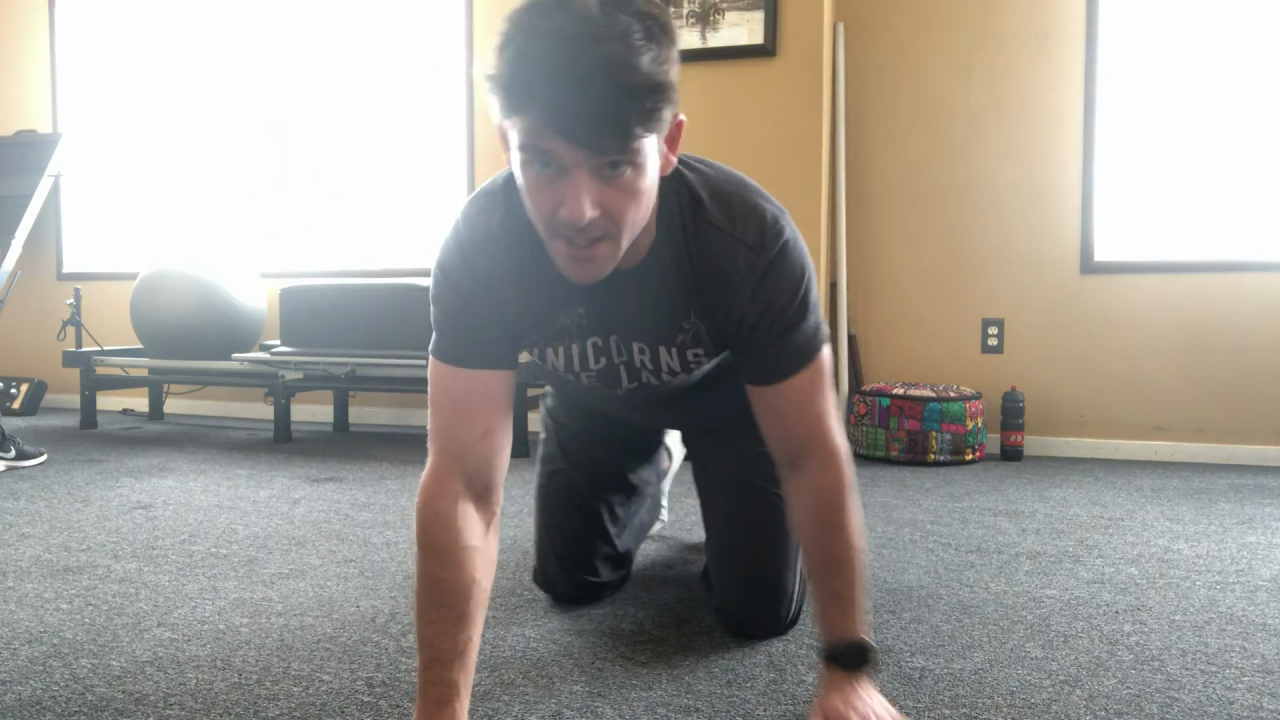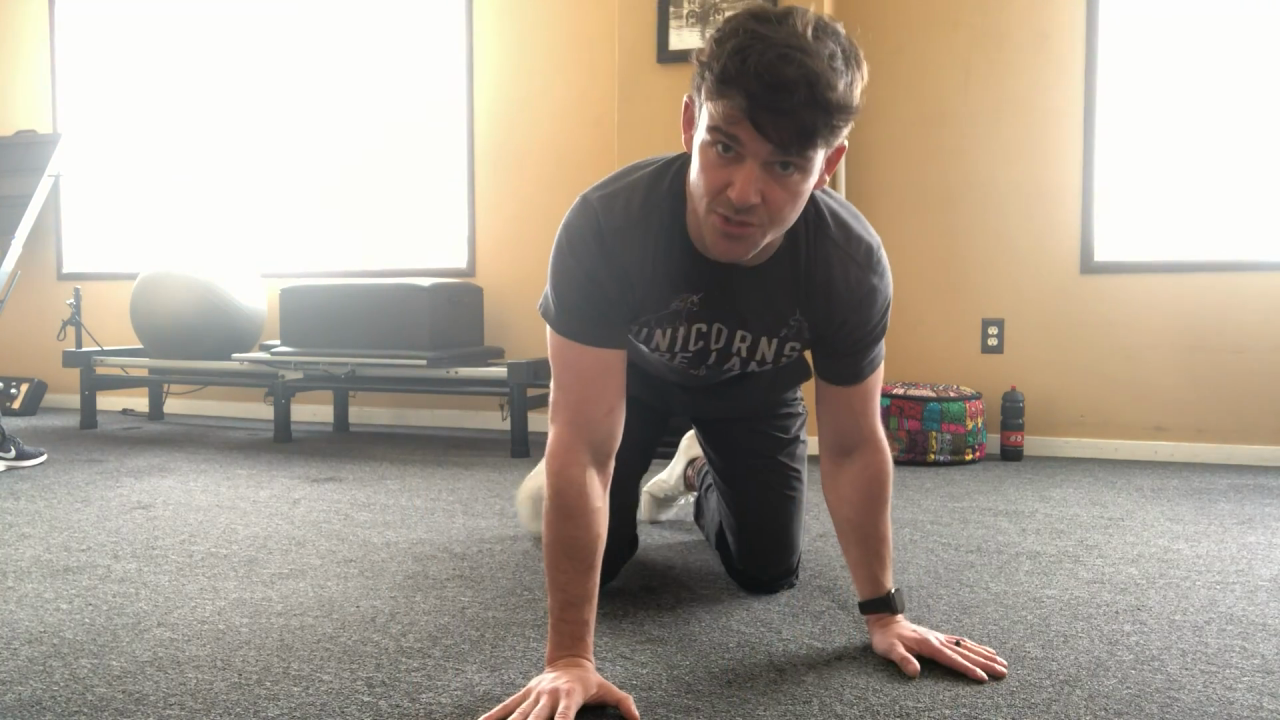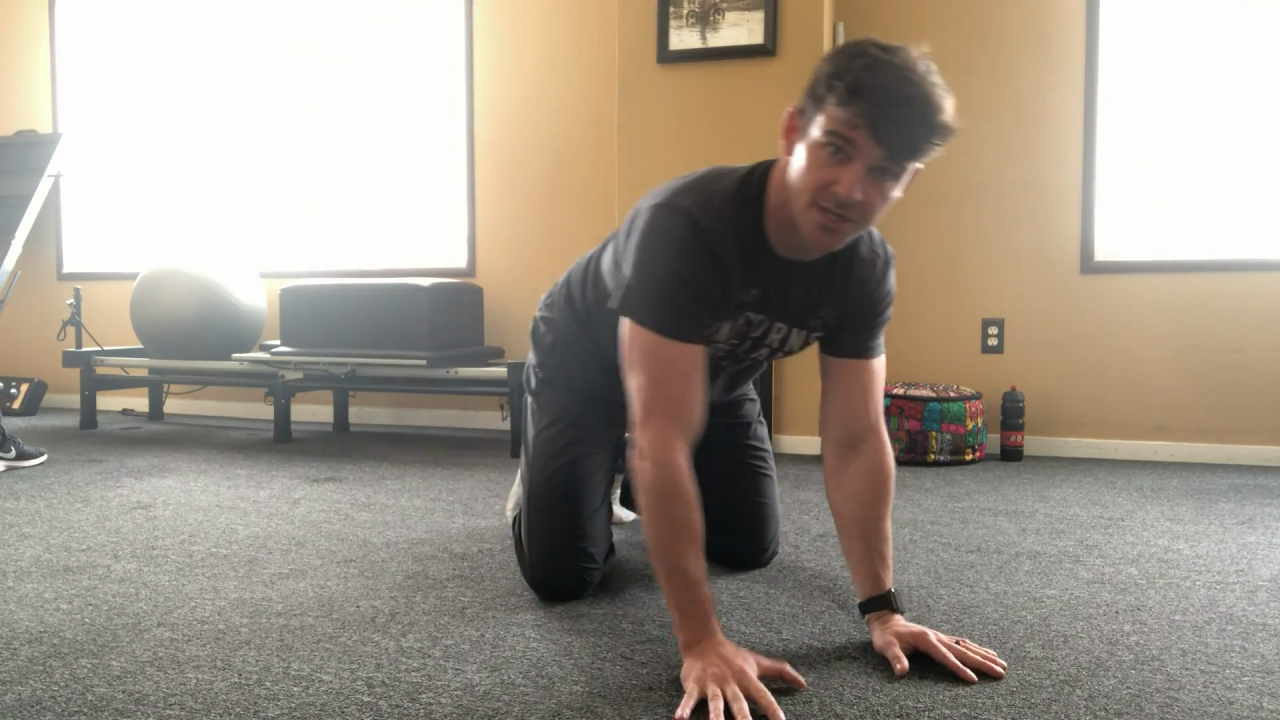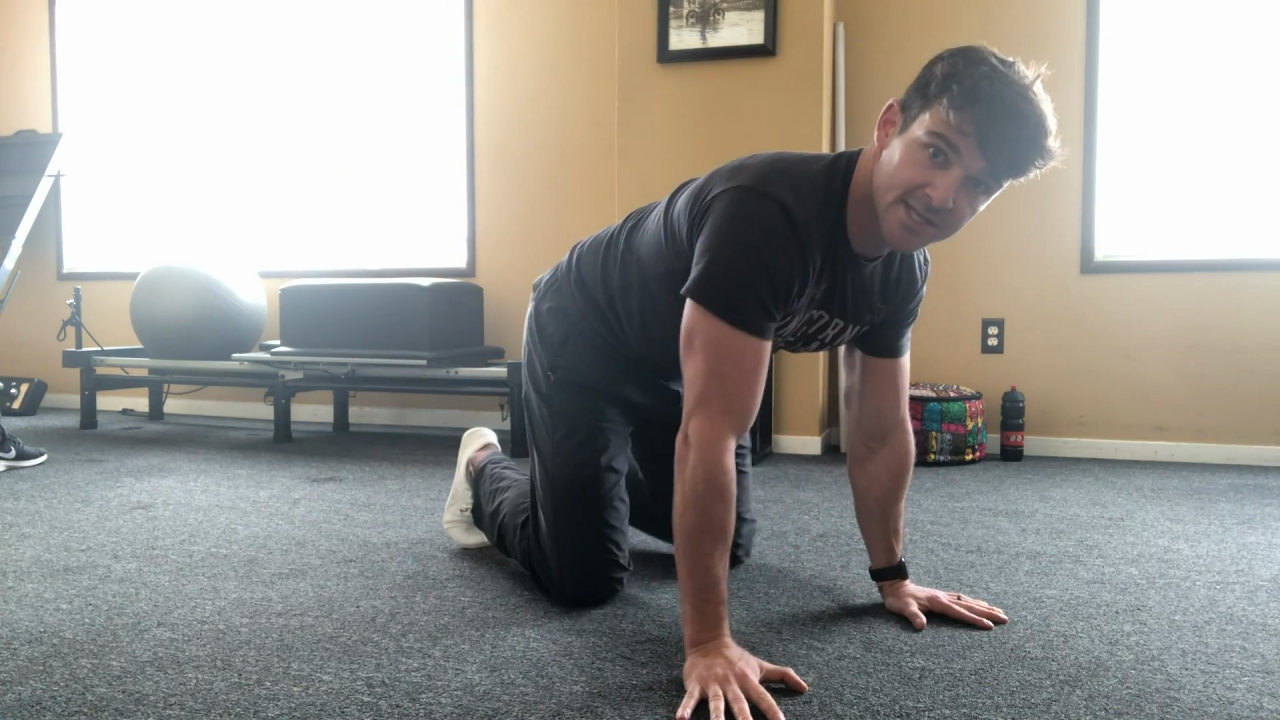
dt=1s
person 1, frame 1
left shoulder: (750, 240)
right shoulder: (479, 247)
left elbow: (814, 458)
right elbow: (461, 487)
left hip: (729, 390)
right hip: (593, 399)
left knee: (758, 612)
right knee: (570, 582)
left ankle: (734, 506)
right ankle: (647, 478)
person 1, frame 2
left shoulder: (851, 261)
right shoulder: (606, 225)
left elbow: (856, 448)
right elbow: (587, 447)
left wrist: (882, 611)
right wrist: (569, 658)
left hip: (756, 388)
right hip: (633, 372)
left knee: (768, 572)
right knee: (598, 558)
left ankle: (702, 475)
right ankle: (555, 482)
person 1, frame 3
left shoulder: (866, 269)
right shoulder: (687, 225)
left elbow: (857, 443)
right elbow: (663, 441)
left wrist: (882, 609)
right wrist: (701, 642)
left hip: (713, 376)
right hip: (584, 359)
left knee: (752, 547)
right knee: (562, 573)
left ankle: (629, 481)
right ankle: (539, 472)
person 1, frame 4
left shoulder: (901, 268)
right shoulder: (767, 212)
left elbow: (879, 434)
right elbow: (711, 434)
left wrist: (891, 576)
right wrist: (708, 645)
left hip: (681, 356)
right hip: (582, 340)
left knee: (729, 545)
right knee: (585, 578)
left ankle: (609, 470)
right ankle: (486, 471)
